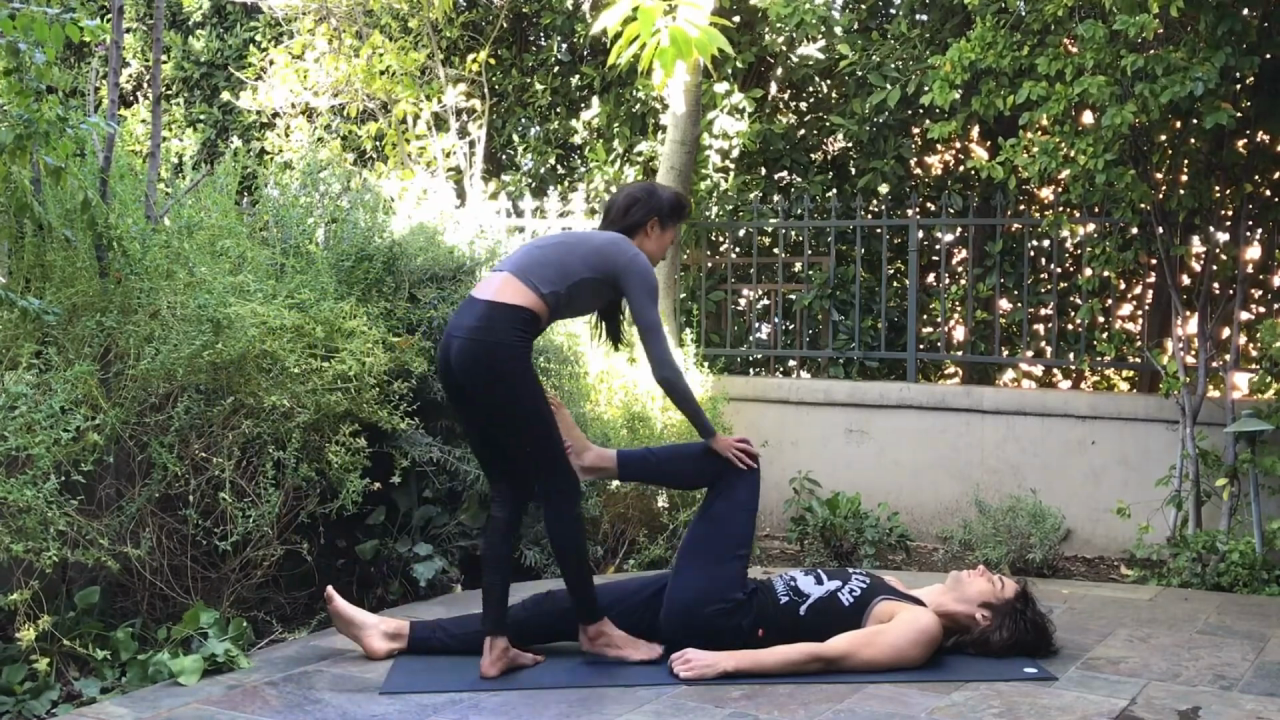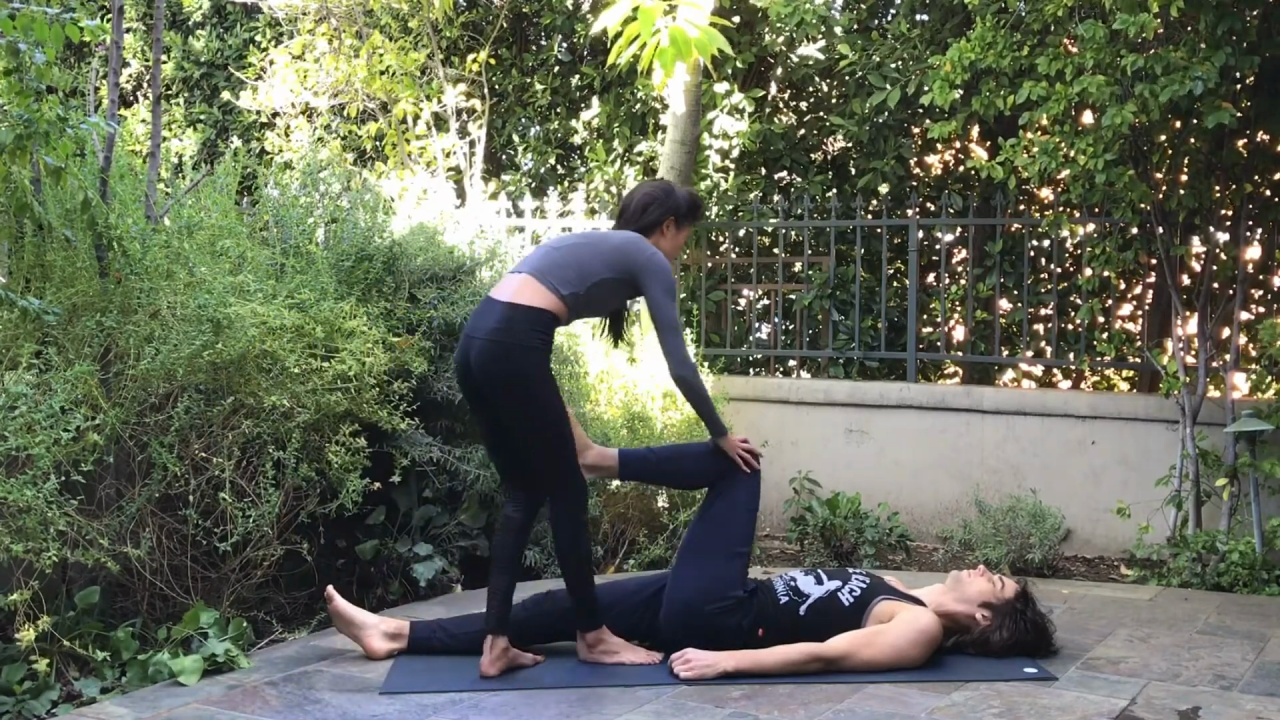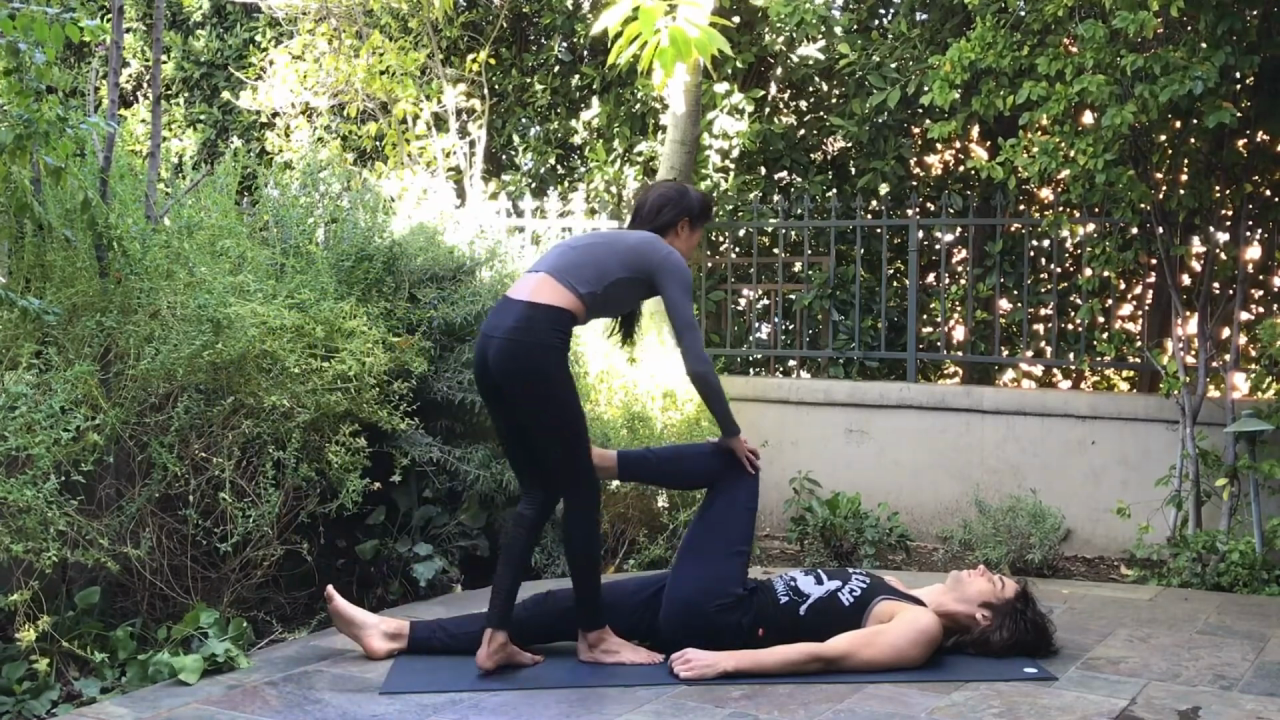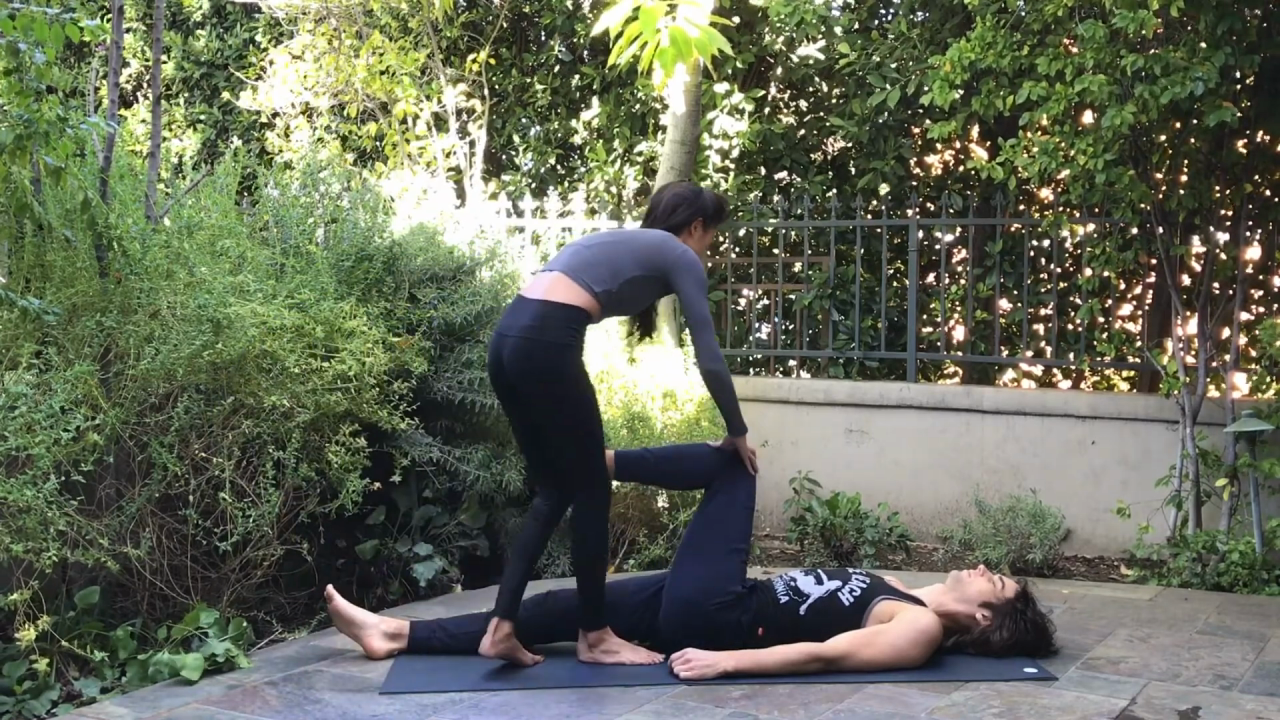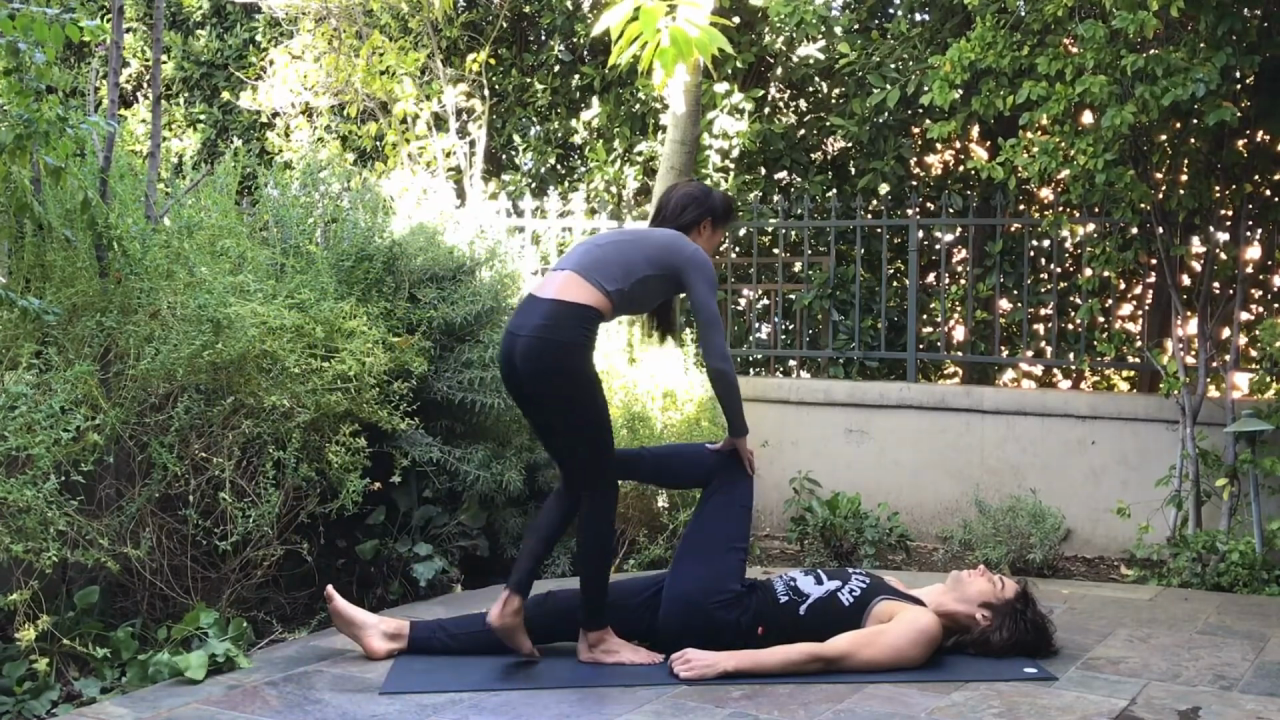
dt=0.1s
person 1, frame 1
left shoulder: (918, 632)
right shoulder: (899, 594)
left elbow: (823, 654)
left wrist: (724, 662)
left hip: (714, 620)
right hip: (703, 609)
left knee: (736, 462)
right knee: (557, 608)
left ankle: (592, 460)
right ankle: (395, 634)
person 1, frame 2
left shoulder: (919, 631)
right shoulder: (902, 594)
left elbow: (823, 654)
left wrist: (723, 663)
left hip: (714, 620)
right hip: (705, 610)
left knee: (735, 464)
right knee: (559, 609)
left ankle: (596, 461)
right ankle: (398, 633)
person 1, frame 3
left shoulder: (920, 630)
right shoulder: (899, 595)
left elbow: (825, 654)
left wrist: (723, 663)
left hip: (714, 620)
right hip: (704, 608)
left knee: (736, 464)
right knee: (559, 608)
left ankle: (594, 461)
right ankle: (397, 634)
person 1, frame 4
left shoulder: (921, 629)
right shoulder: (899, 594)
left elbow: (825, 653)
left wrist: (723, 663)
left hip: (715, 618)
right hip: (703, 607)
left knee: (733, 465)
right knee: (561, 607)
left ankle: (594, 461)
right ankle: (399, 634)
person 1, frame 5
left shoulder: (920, 630)
right shoulder: (900, 593)
left elbow: (825, 654)
left wrist: (722, 663)
left hip: (715, 619)
right hip: (706, 607)
left knee: (730, 465)
right knee: (559, 606)
right ankle: (397, 633)
person 2, frame 1
left shoulder: (581, 247)
right shoulder: (630, 261)
right elbow: (663, 368)
left wrist: (541, 417)
right wrist: (711, 436)
left hip: (458, 341)
right hip: (493, 349)
left knee: (509, 493)
right knee: (558, 489)
left ankle: (495, 644)
right ankle: (593, 629)
person 2, frame 2
left shoulder: (594, 246)
right shoulder: (649, 260)
right elbow: (680, 366)
left wrist: (550, 417)
right wrist: (721, 436)
left hip: (476, 342)
right hip: (512, 350)
left knee: (524, 494)
right knee: (566, 493)
left ankle: (496, 644)
right ankle: (592, 635)
person 2, frame 3
left shoulder: (606, 244)
right shoulder: (664, 259)
right elbow: (697, 363)
right wrist: (731, 434)
left hip: (493, 340)
right hip: (530, 348)
left knee: (538, 494)
right knee: (580, 492)
left ankle: (496, 635)
right ankle: (593, 635)
person 2, frame 4
left shoulder: (619, 242)
right shoulder: (680, 257)
right elbow: (710, 361)
right wrist: (737, 434)
left hip: (507, 338)
right hip: (545, 347)
left knee: (554, 489)
right knee: (591, 491)
left ankle: (503, 626)
right ankle: (594, 635)
person 2, frame 5
left shoulder: (626, 240)
right shoulder: (690, 256)
right elbow: (717, 360)
right wrist: (738, 434)
left hip: (518, 338)
right hip: (556, 346)
left knee: (579, 482)
right knee: (598, 491)
left ankle: (511, 600)
right ankle: (595, 636)
